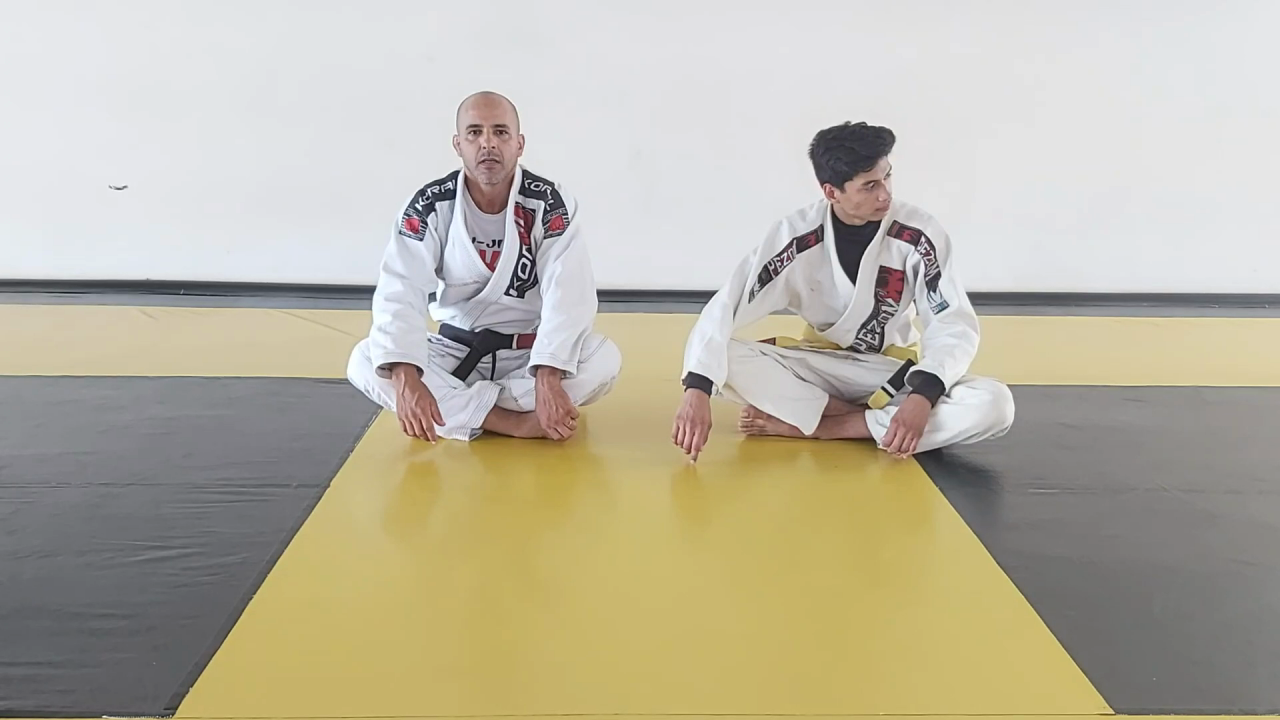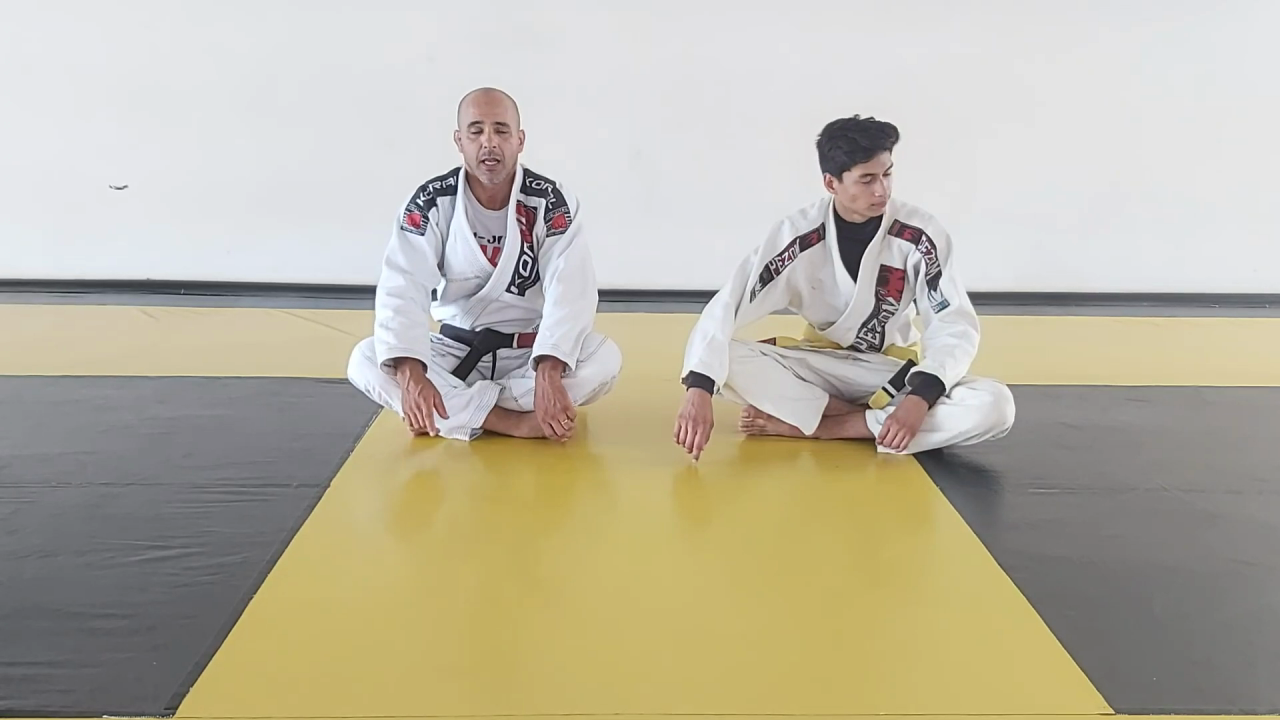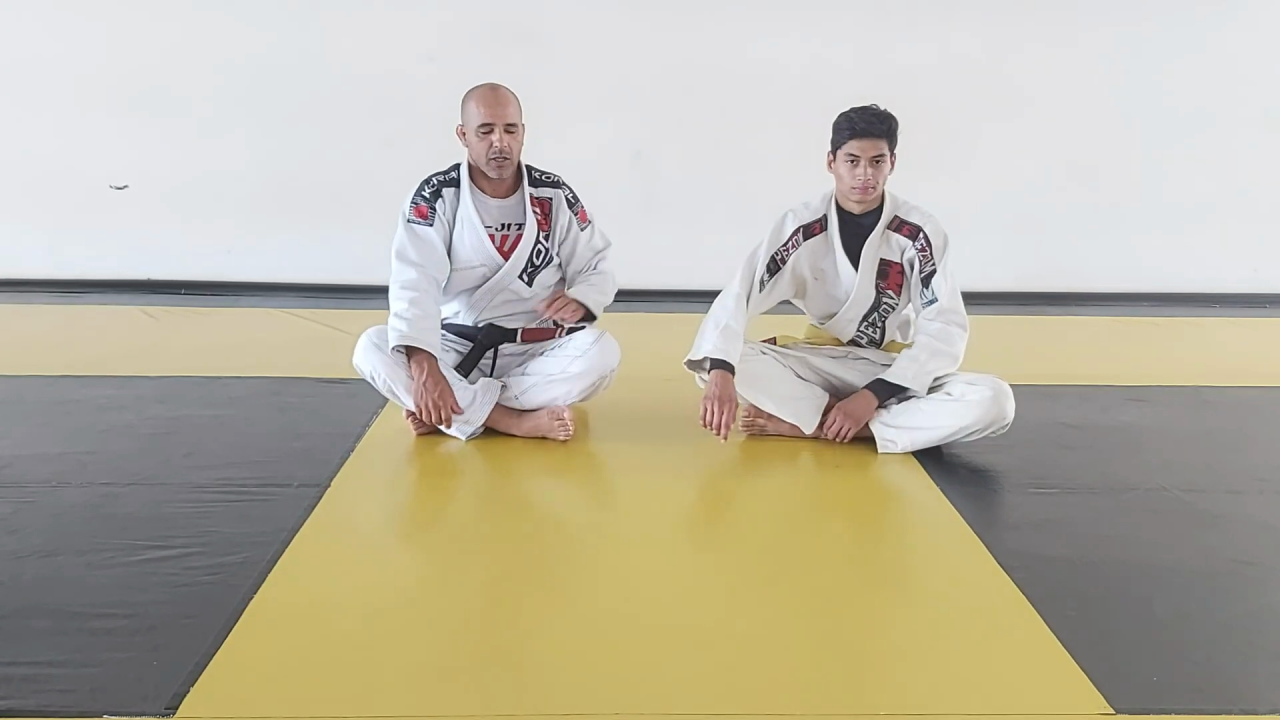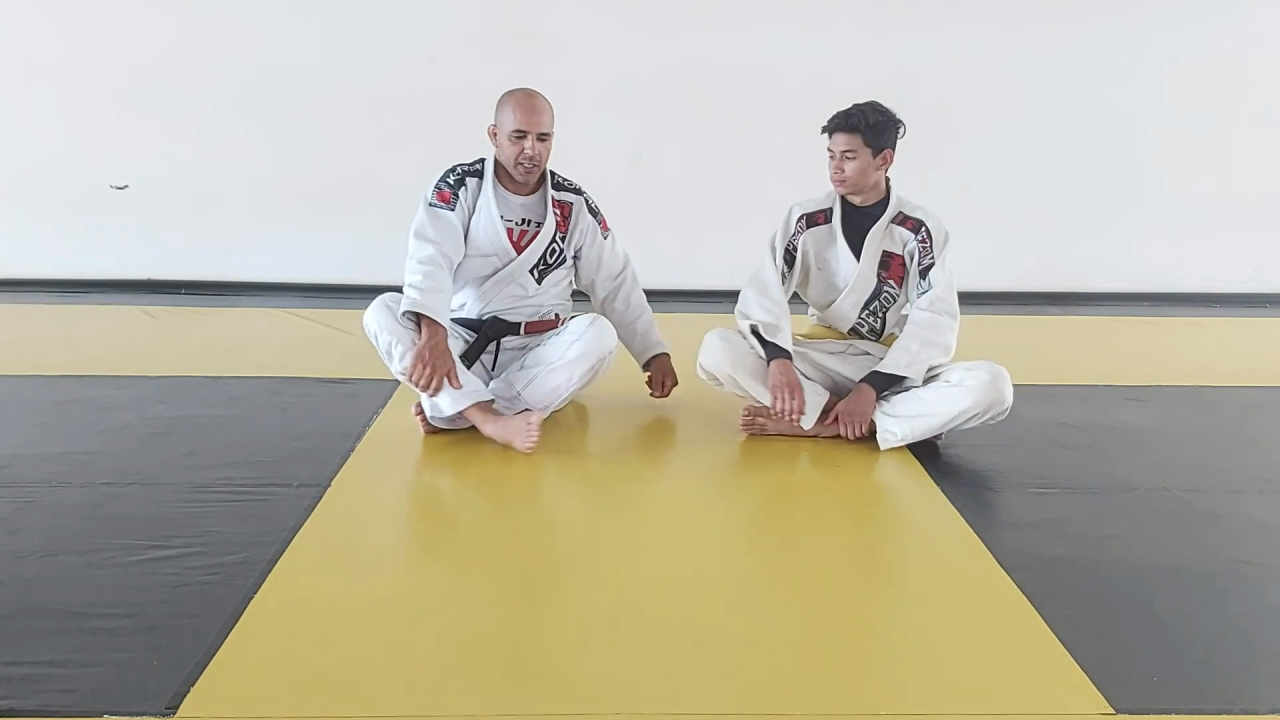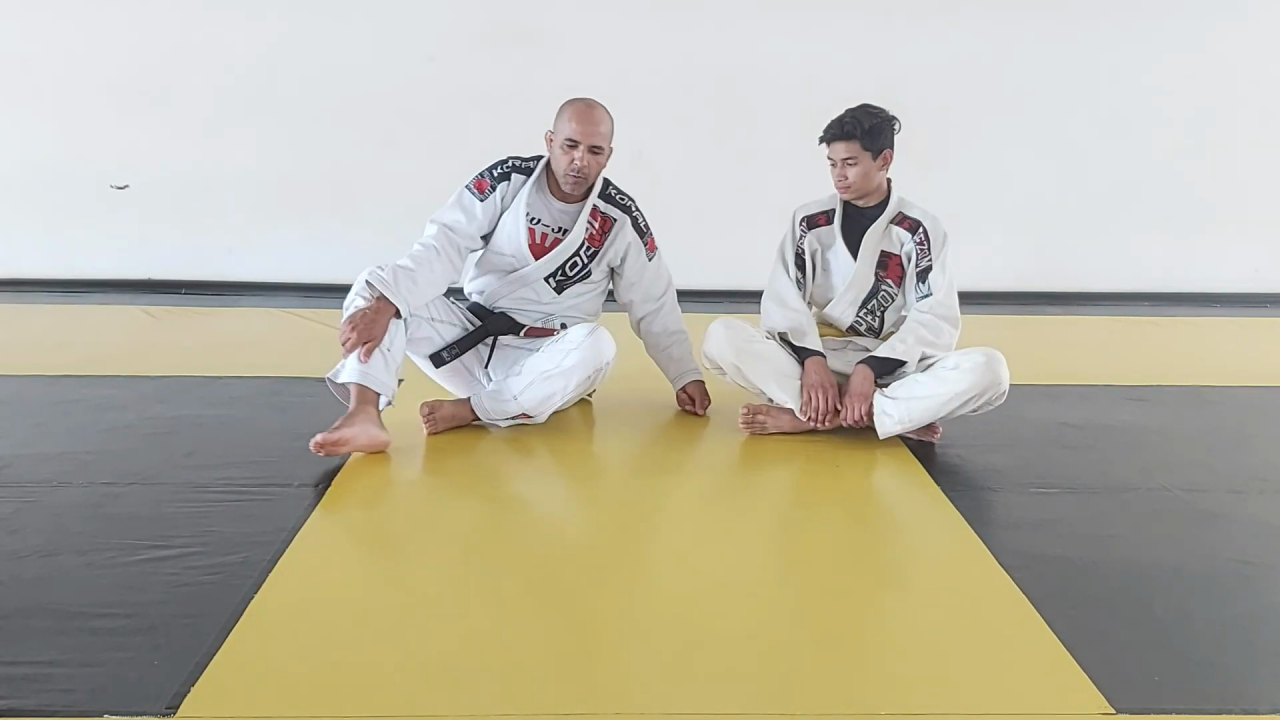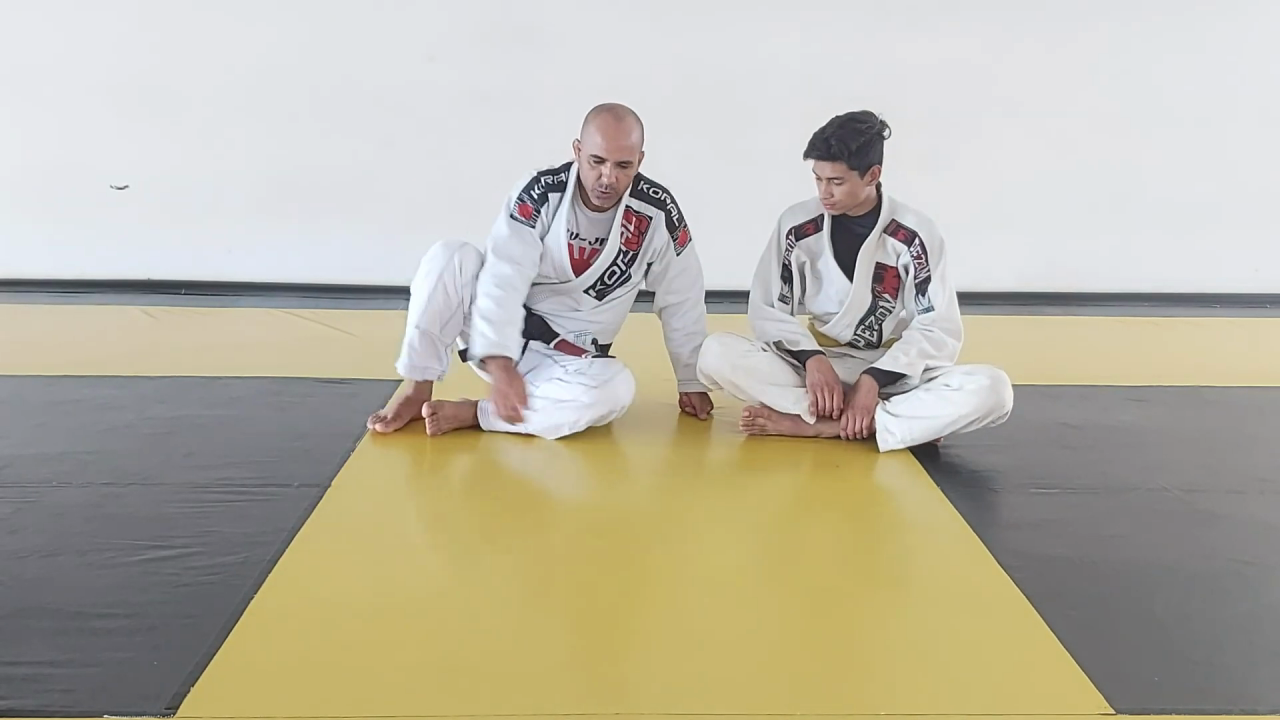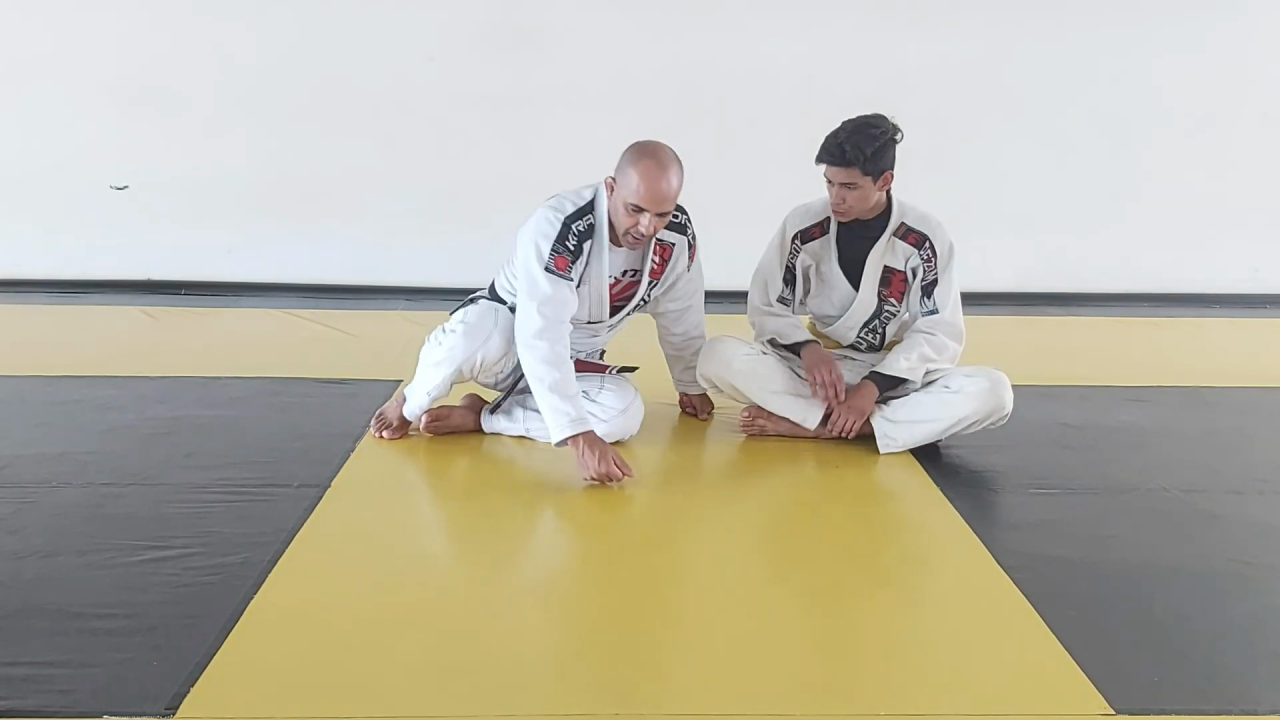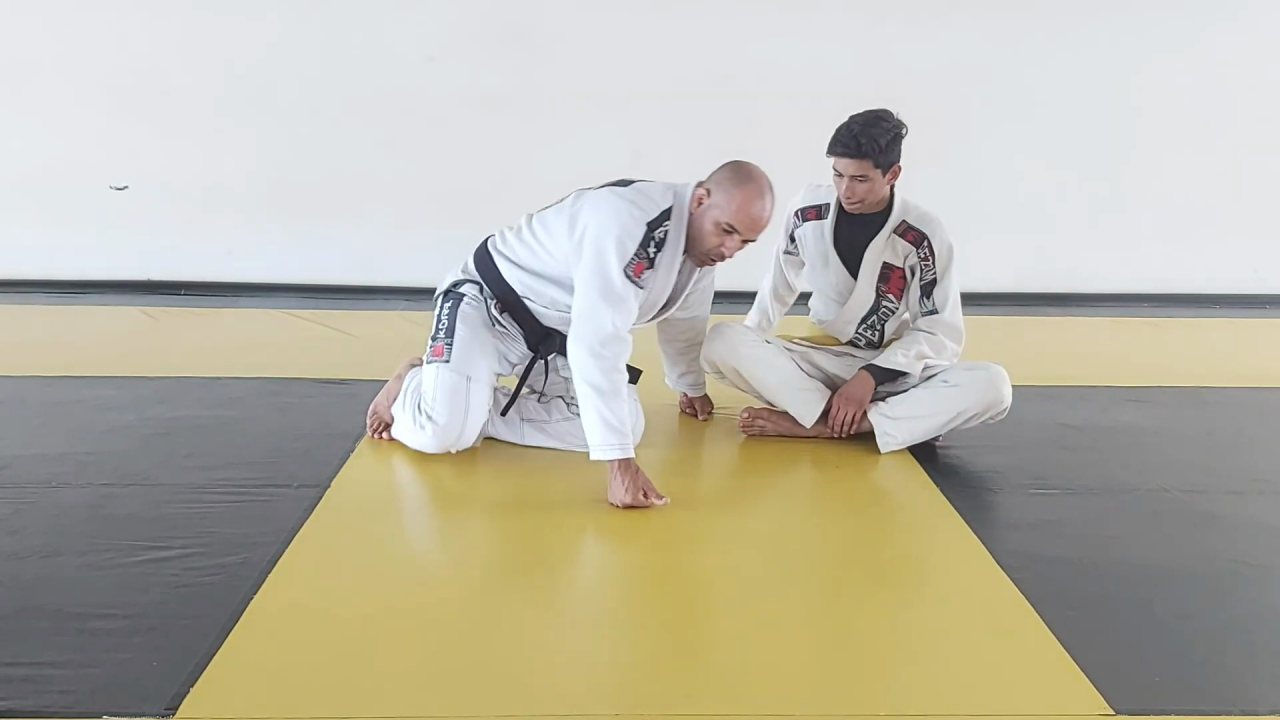
dt=0.5s
person 1, frame 1
left shoulder: (551, 204)
right shoulder: (429, 207)
left elbow: (568, 297)
right elbow: (399, 294)
left wrist: (549, 380)
right wrist: (406, 380)
left hip: (530, 352)
right hip: (456, 350)
left knee: (603, 360)
right knee: (365, 362)
left ankle: (454, 410)
right ankle: (515, 421)
person 1, frame 2
left shoulder: (552, 202)
right shoulder: (430, 203)
left elbow: (570, 293)
right elbow: (402, 290)
left wrist: (549, 374)
right wrist: (411, 375)
left hip: (531, 351)
right hip: (457, 351)
left knee: (604, 360)
right knee: (366, 362)
left ankle: (459, 411)
right ankle: (514, 421)
person 1, frame 3
left shoulder: (555, 196)
right shoulder: (435, 197)
left elbow: (595, 269)
right elbow: (413, 285)
left wrist: (578, 300)
right wrist: (424, 366)
left hip: (536, 352)
right hip: (458, 348)
left knee: (602, 352)
right knee: (372, 349)
left ankle: (453, 413)
right ankle: (514, 420)
person 1, frame 4
left shoulder: (573, 204)
right shoulder: (458, 187)
left elbow: (615, 283)
right elbow: (429, 264)
left wrist: (654, 352)
right wrist: (433, 333)
left hip: (540, 351)
right hip: (464, 345)
left knee: (599, 335)
right knee: (384, 311)
left ankle: (455, 412)
right ankle: (488, 418)
person 1, frame 5
left shoulder: (620, 218)
right shoulder: (507, 179)
left elbow: (655, 305)
right elbow: (442, 246)
left wrist: (686, 376)
right wrist: (385, 303)
left hip: (545, 359)
right hip: (470, 336)
left knee: (596, 346)
right knee: (378, 284)
left ankle: (470, 410)
right ankle: (364, 417)
person 1, frame 6
left shoulder: (658, 212)
right shoulder: (540, 193)
left elbow: (682, 301)
right elbow: (503, 278)
left wrist: (691, 382)
right wrist: (501, 364)
left hip: (569, 360)
right hip: (507, 334)
left knee: (616, 389)
right knee: (451, 257)
left ankle: (477, 414)
right ankle: (417, 392)
person 1, frame 7
left shoulder: (677, 234)
right shoulder: (556, 225)
left elbow: (680, 314)
right elbow: (539, 341)
left wrist: (689, 386)
right wrist: (582, 438)
left hip: (574, 358)
right hip: (508, 330)
left knee: (624, 412)
right knee: (476, 333)
left ankle: (478, 416)
right ankle: (411, 404)
person 1, frame 8
left shoulder: (707, 237)
right shoulder: (627, 217)
left elbow: (684, 318)
right elbow: (598, 345)
left wrist: (691, 387)
right wrist: (621, 465)
left hip: (553, 335)
right hip: (488, 302)
left knee: (626, 425)
right knee: (444, 430)
left ankle: (481, 410)
right ankle: (411, 388)
person 2, frame 1
left shoulder: (919, 233)
right shoulder: (796, 234)
left elbow: (953, 325)
right elbow: (725, 308)
left wrist: (922, 398)
right wrist: (697, 392)
left hip: (892, 373)
right hip: (819, 368)
left knee: (994, 404)
right knee: (726, 360)
left ankle: (806, 425)
person 2, frame 2
left shoulder: (920, 234)
right shoulder: (797, 234)
left elbow: (954, 324)
right elbow: (726, 307)
left wrist: (921, 398)
right wrist: (699, 390)
left hip: (892, 373)
right hip: (819, 368)
left knee: (995, 405)
right knee: (727, 360)
left ankle: (815, 424)
person 2, frame 3
left shoulder: (920, 231)
right shoulder: (800, 226)
left elbow: (943, 328)
right elbow: (738, 297)
left wrist: (873, 395)
right wrist: (721, 374)
left hip: (891, 373)
right hip: (821, 364)
left knee: (994, 402)
right knee: (715, 367)
left ankle: (808, 423)
person 2, frame 4
left shoulder: (921, 228)
right shoulder: (806, 219)
left elbow: (934, 320)
right elbow: (764, 290)
left wrist: (871, 387)
right wrist: (778, 360)
left hip: (891, 367)
right hip: (821, 360)
left knee: (991, 386)
right knee: (718, 350)
left ankle: (818, 423)
person 2, frame 5
left shoulder: (921, 229)
right shoulder: (809, 220)
left elbow: (935, 321)
right elbow: (782, 300)
left wrist: (870, 368)
right wrist: (812, 360)
left hip: (892, 364)
right hip: (819, 355)
left knee: (987, 369)
right knee: (721, 337)
left ankle: (811, 416)
person 2, frame 6
left shoulder: (916, 233)
right shoulder: (796, 224)
left elbow: (937, 329)
right elbow: (768, 310)
left wrist: (873, 379)
right wrist: (812, 359)
left hip: (892, 370)
right hip: (816, 363)
left knee: (992, 391)
right knee: (716, 354)
left ankle: (819, 425)
person 2, frame 7
left shoulder: (925, 236)
right shoulder: (803, 224)
left elbow: (938, 333)
right elbow: (767, 307)
left wrist: (873, 385)
right wrist: (807, 348)
left hip: (893, 371)
right hip: (818, 364)
left knee: (993, 392)
right knee: (717, 358)
left ankle: (810, 421)
person 2, frame 8
left shoulder: (924, 234)
right shoulder: (807, 209)
left elbow: (939, 334)
right elbow: (783, 270)
left wrist: (871, 377)
right wrist: (753, 328)
left hip: (892, 368)
right hip: (821, 358)
left knee: (992, 386)
right knee: (721, 342)
left ankle: (814, 422)
